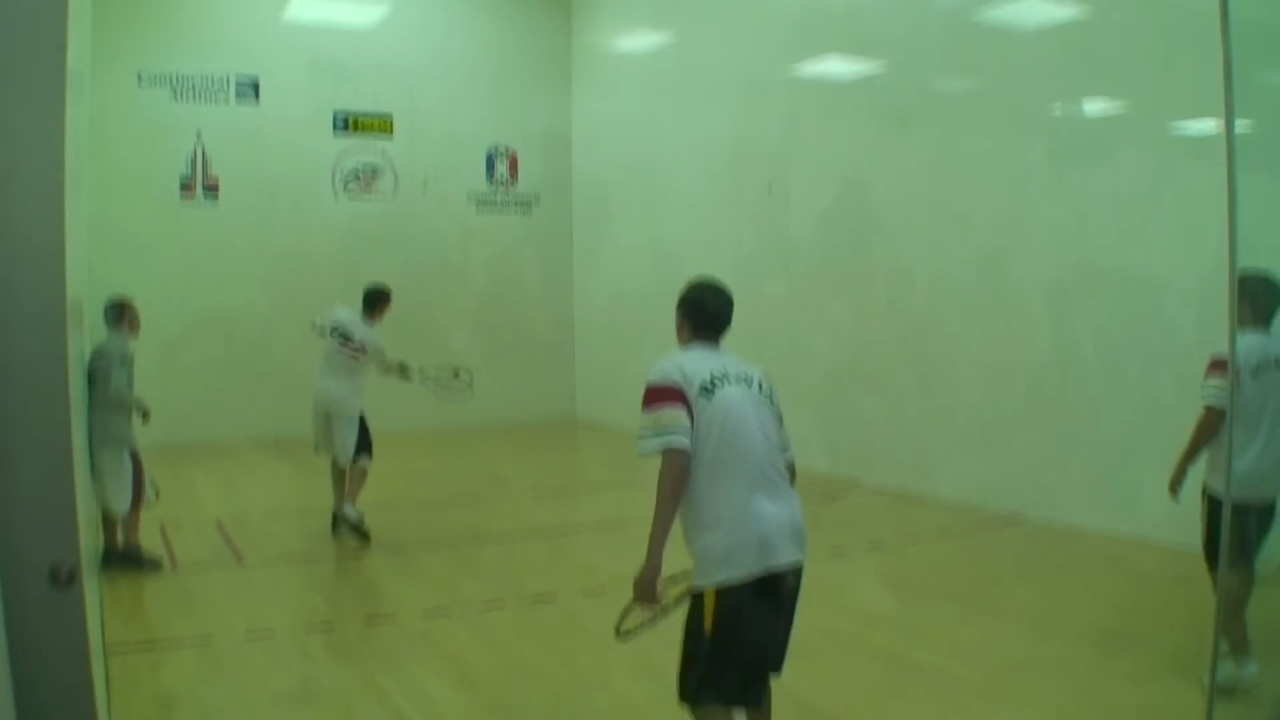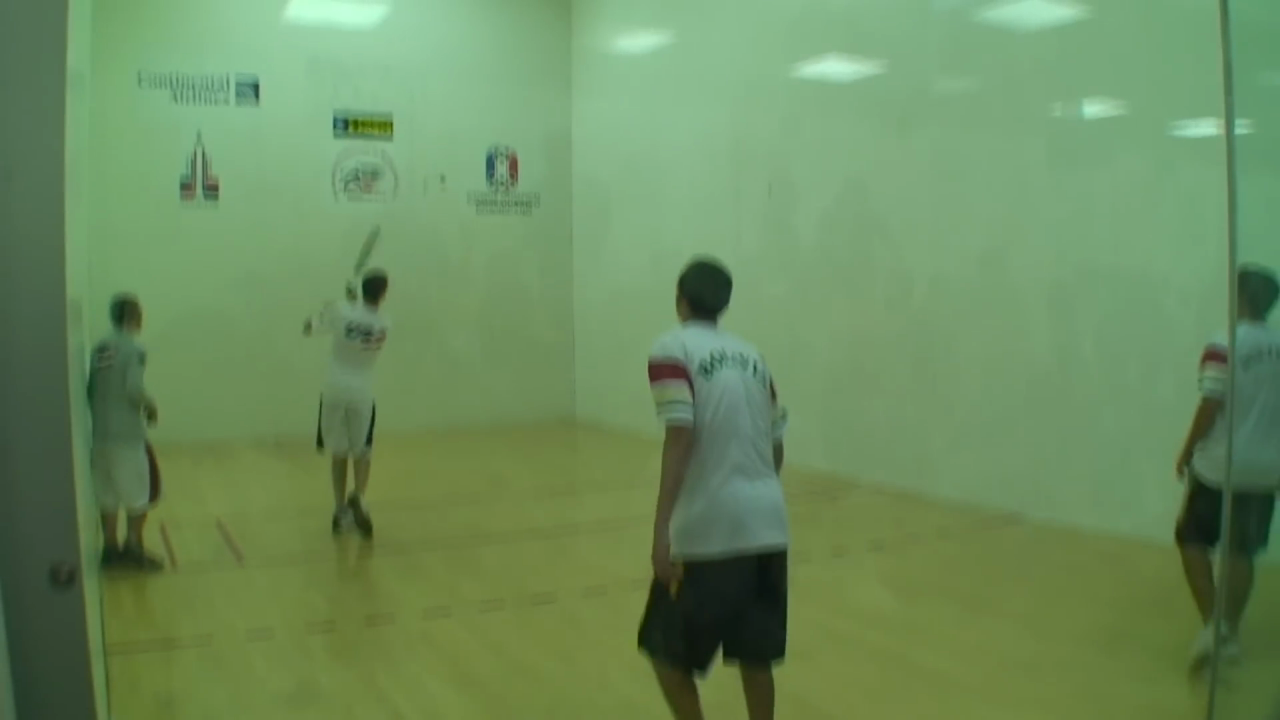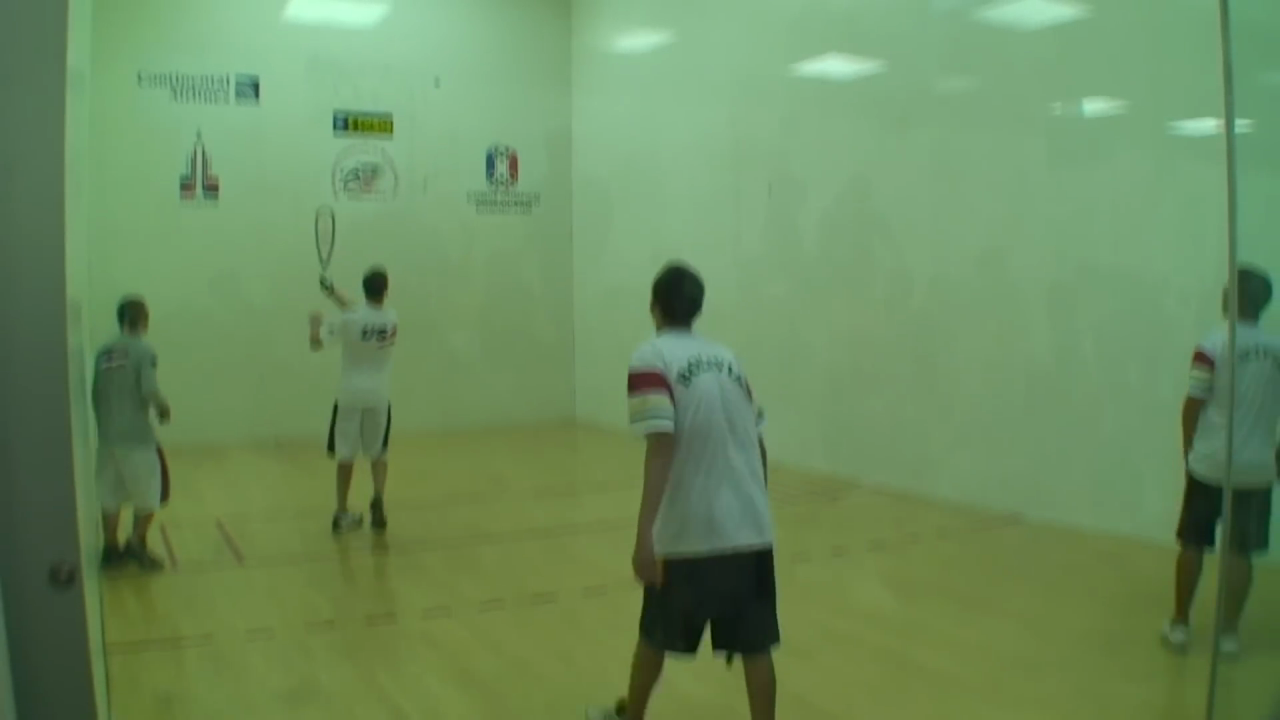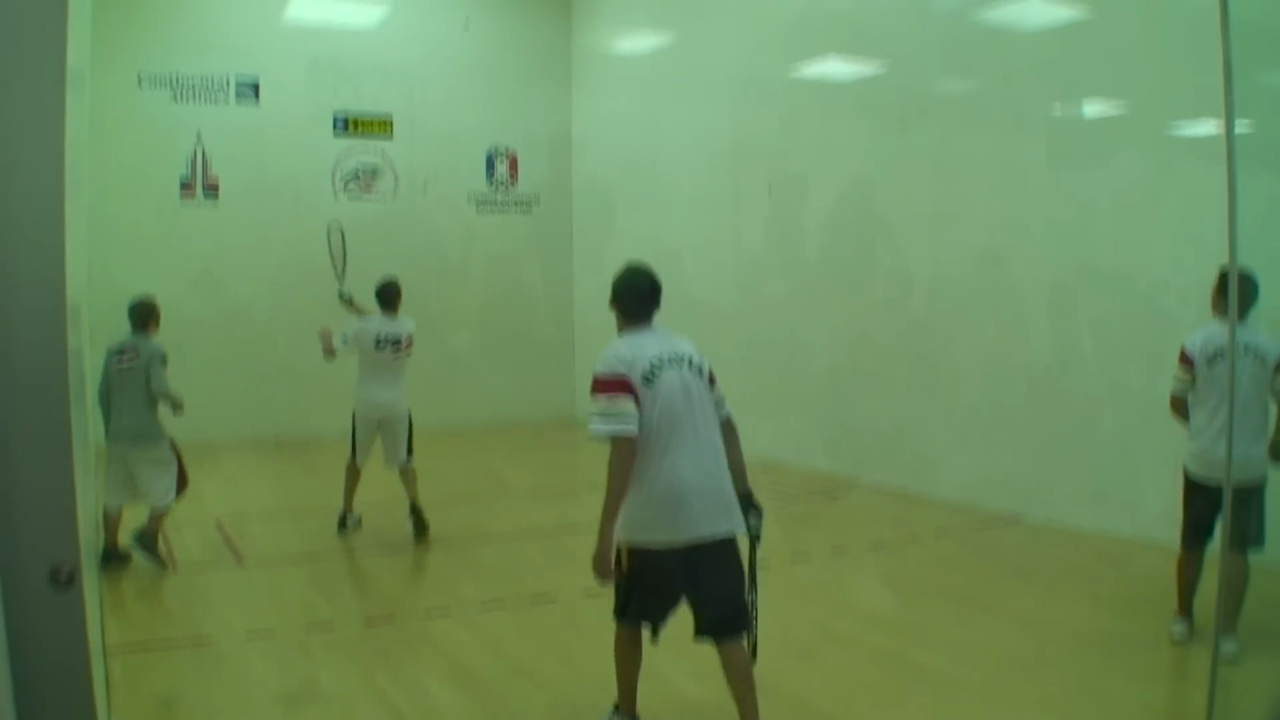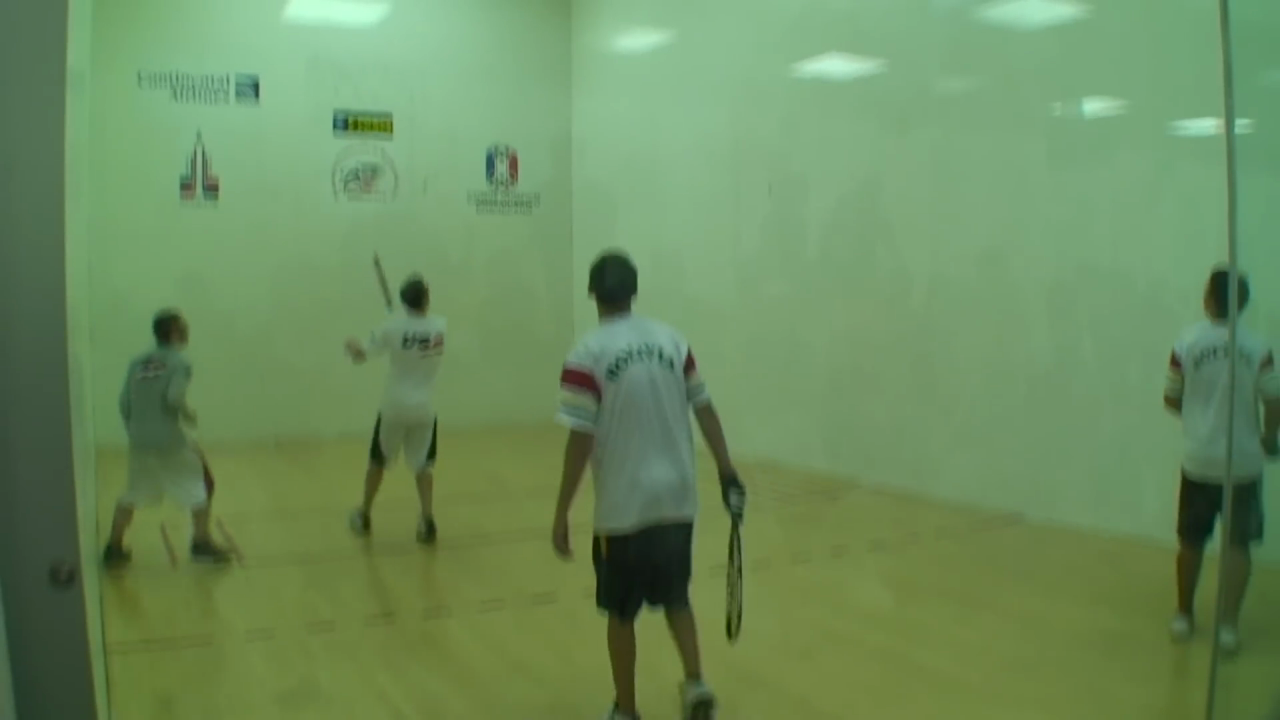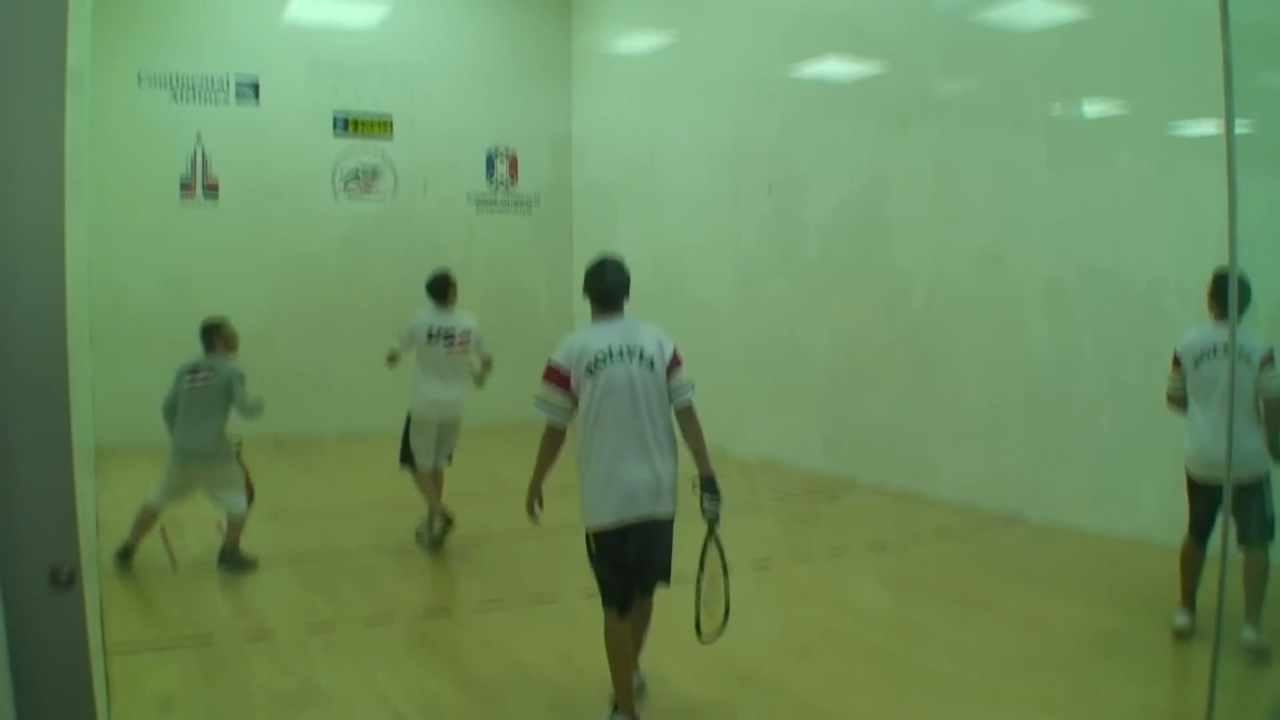
dt=0.2s
person 1, frame 1
left shoulder: (671, 372)
right shoulder: (754, 375)
left elbow: (675, 462)
left wrist: (652, 556)
left hip: (731, 551)
right hip: (785, 539)
right knee: (753, 667)
person 1, frame 2
left shoulder: (672, 349)
right shoulder: (751, 354)
left elbow: (680, 438)
left wrist: (660, 530)
left hip: (704, 530)
right hip: (767, 525)
left knee: (664, 648)
right knee: (756, 652)
person 1, frame 3
left shoulder: (652, 359)
right shoulder: (726, 356)
left elbow: (661, 445)
right elbow: (756, 440)
left wrist: (643, 535)
left hip: (688, 530)
right hip: (750, 525)
left knee: (654, 632)
right knee: (753, 643)
person 1, frame 4
left shoulder: (616, 362)
right shoulder: (690, 350)
left elbow: (624, 449)
right elbow: (726, 427)
left wrist: (605, 533)
right wrist: (743, 491)
left hip: (651, 519)
right hip: (714, 515)
left knee: (630, 620)
right knee: (727, 628)
person 1, frame 5
left shoulder: (587, 353)
right shoulder: (671, 339)
left elbow: (582, 440)
right elbow: (705, 410)
left wrist: (561, 512)
right wrist: (728, 472)
left hip: (622, 505)
right hip: (677, 498)
left knee: (620, 612)
right knee: (675, 598)
person 1, frame 6
left shoulder: (572, 350)
right shoulder: (659, 341)
left elbow: (555, 429)
right elbow: (686, 413)
left wrist: (535, 483)
right wrist: (707, 476)
left hip: (607, 498)
right hip: (657, 492)
left knee: (616, 605)
right knee: (643, 588)
right ankle: (631, 673)
person 2, frame 1
left shoulder: (1231, 356)
left elbow: (1213, 417)
left wrist: (1182, 465)
left hip: (1229, 482)
left knee: (1224, 565)
right knee: (1240, 563)
left ankle: (1240, 658)
right ankle: (1231, 640)
person 2, frame 2
left shoulder: (1223, 346)
left elbow: (1210, 406)
left wrist: (1187, 451)
left hip: (1217, 468)
left knee: (1191, 540)
right knee: (1242, 553)
left ankle: (1213, 623)
right ankle: (1228, 633)
person 2, frame 3
left shoulder: (1212, 346)
left elbow: (1194, 405)
left wrist: (1188, 444)
left hip: (1209, 466)
left knee: (1192, 544)
right knee: (1239, 552)
left ankle: (1180, 623)
right ankle: (1229, 632)
person 2, frame 4
left shoulder: (1196, 343)
left elbow: (1177, 403)
left hip: (1202, 464)
right hip: (1248, 467)
left knee: (1192, 545)
right knee: (1237, 550)
left ankle: (1183, 619)
right ankle: (1228, 633)
person 2, frame 5
left shoulder: (1185, 344)
left elbow: (1171, 400)
left hip: (1198, 463)
right hip: (1243, 464)
left knee: (1191, 541)
right knee: (1238, 546)
left ankle: (1184, 615)
right ankle: (1228, 625)
person 2, frame 6
left shoulder: (1187, 344)
left elbow: (1174, 399)
left hip: (1202, 461)
right hip: (1248, 463)
left knee: (1196, 536)
left ankle: (1186, 610)
person 3, frame 1
left shoulder: (100, 350)
right shoulder: (121, 350)
right elbow: (117, 391)
right wrist: (140, 404)
left hip: (98, 435)
right hip: (116, 437)
left knee: (109, 497)
right knee: (131, 496)
left ankle: (112, 551)
right ankle: (132, 551)
person 3, frame 2
left shoulder: (99, 349)
right shoulder: (133, 348)
left elbow: (90, 392)
right elbow: (134, 389)
right wrist: (150, 405)
left hip: (101, 434)
right hip: (128, 434)
left knee: (108, 494)
right knee: (140, 494)
left ankle: (111, 550)
right ankle: (133, 548)
person 3, frame 3
left shoulder: (103, 352)
right shoulder: (144, 350)
left elbow: (95, 396)
right elbow: (149, 390)
right wrist: (162, 405)
left hip: (109, 436)
right hip: (138, 436)
left knee: (110, 495)
right knee: (149, 495)
left ankle: (111, 549)
right ankle: (136, 545)
person 3, frame 4
left shoulder: (113, 352)
right shoulder: (155, 350)
left elbow: (102, 395)
right elbow: (159, 387)
right wrist: (175, 400)
left hip: (118, 434)
right hip: (148, 434)
left knee: (115, 495)
right knee: (168, 484)
left ankle: (111, 551)
right ankle: (149, 534)
person 3, frame 5
left shoulder: (137, 362)
right shoulder: (179, 362)
left elbow: (124, 403)
right elbow: (174, 397)
right wrist: (188, 413)
left hip: (140, 442)
right hip: (169, 441)
left knee: (131, 496)
right knee: (199, 485)
left ankle: (113, 549)
right ankle: (202, 542)
person 3, frame 6
left shoulder: (185, 371)
right shoulder: (232, 371)
left elbow: (167, 409)
right elbow: (245, 409)
right wrist: (257, 405)
left hip: (182, 452)
right hip: (215, 453)
left knee: (159, 499)
right knee: (238, 495)
left ankle: (128, 549)
right ankle: (230, 552)
person 4, frame 1
left shoulder: (338, 314)
right shoulder: (372, 341)
left elbow: (317, 326)
right elbow: (385, 368)
right wrist: (401, 370)
left hip: (322, 395)
right hip: (347, 403)
left knee: (338, 456)
right knee: (361, 459)
left ankle: (341, 511)
right ankle: (348, 506)
person 4, frame 2
left shoulder: (341, 312)
right shoulder: (384, 323)
left elbow: (307, 328)
left wrist: (327, 313)
right wrist: (356, 300)
left hip: (335, 390)
right hip: (362, 394)
left knee: (338, 452)
right knee: (362, 452)
left ankle: (341, 512)
right ankle: (357, 496)
person 4, frame 3
left shoulder: (349, 319)
right shoulder: (392, 318)
left elbow: (315, 344)
left wrist: (316, 324)
right wrist: (336, 296)
left hip: (350, 395)
right hip: (378, 396)
left knee: (345, 456)
right knee: (378, 453)
left ankle: (342, 515)
right ankle: (378, 498)
person 4, frame 4
left shoulder: (364, 327)
right shoulder: (409, 327)
left elbow: (330, 354)
left wrist: (325, 337)
right wrist: (358, 310)
left hip: (367, 404)
right hip: (397, 405)
left knee: (356, 460)
right knee: (404, 461)
left ankle: (346, 516)
right ankle: (415, 505)
person 4, frame 5
left shoulder: (393, 326)
right shoulder: (440, 326)
left elbow: (360, 355)
left wrist: (351, 346)
left hip: (396, 406)
right hip: (425, 408)
left knee: (379, 460)
right knee: (422, 466)
left ankle: (364, 514)
right ankle: (427, 519)
person 4, frame 6
left shoulder: (419, 321)
right shoulder: (469, 323)
left elbow: (392, 357)
right elbow: (487, 360)
left wrist: (391, 358)
right wrist: (480, 374)
left hip: (424, 405)
right hip: (454, 406)
left knee: (418, 465)
right knee: (435, 465)
left ankle: (440, 514)
right ankle: (432, 522)
